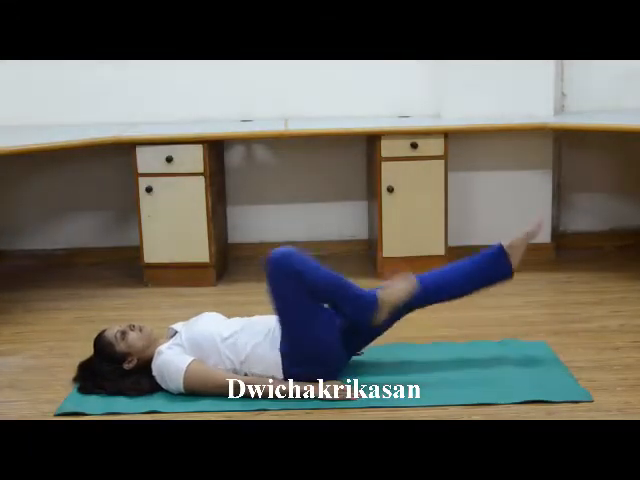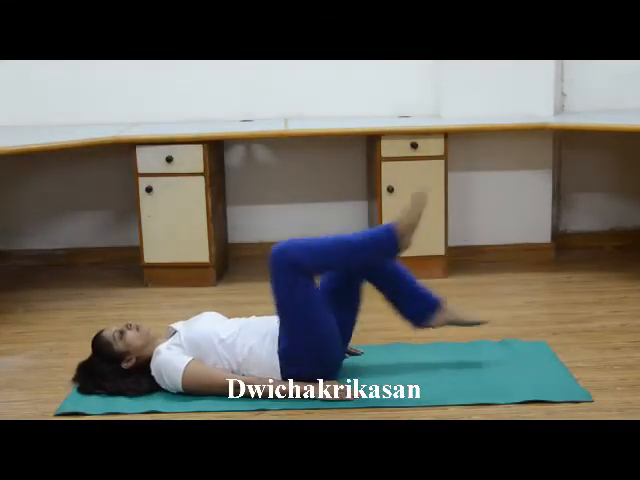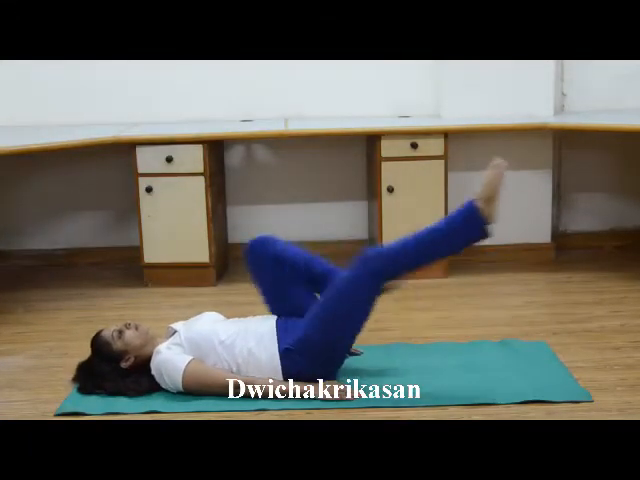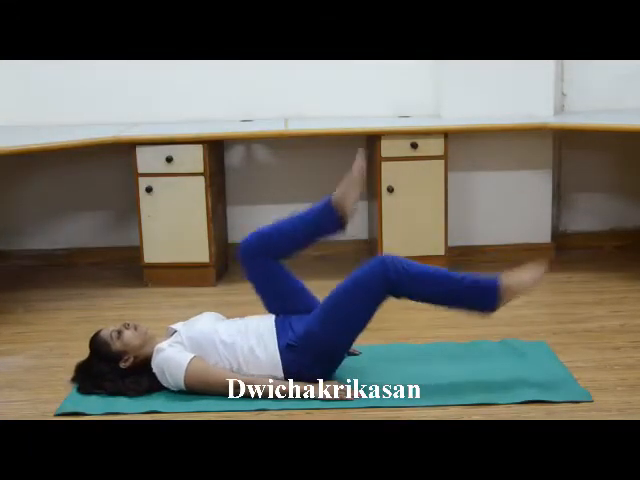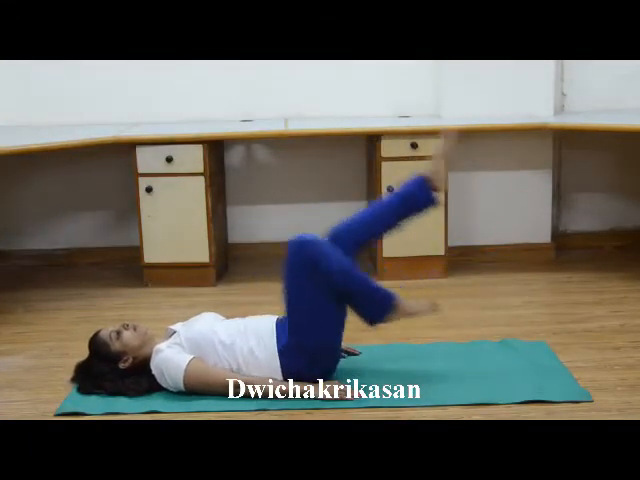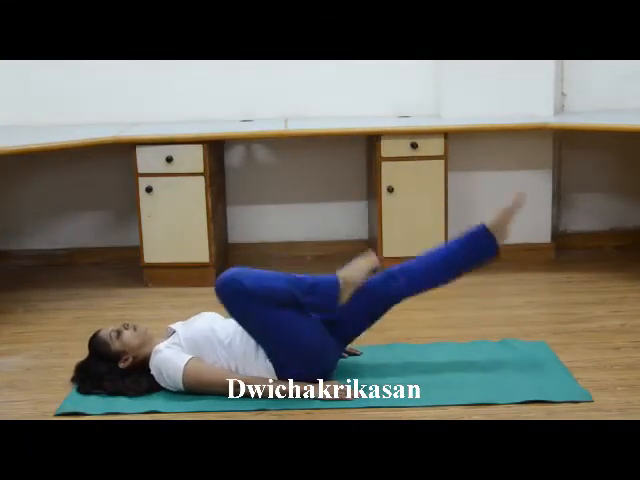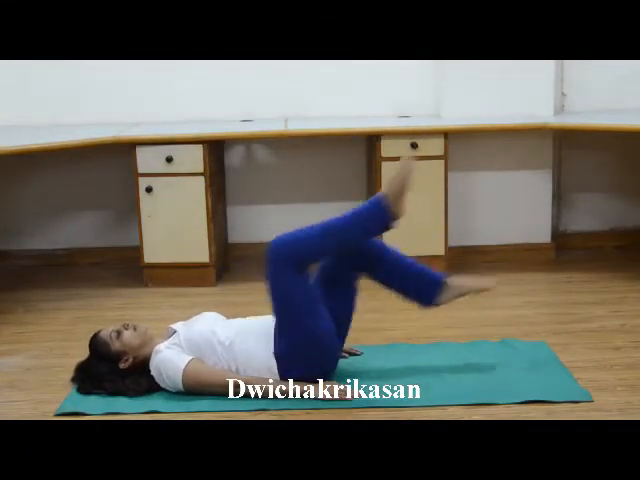
dt=0.3s
person 1, frame 1
left shoulder: (178, 332)
right shoulder: (166, 364)
right elbow: (231, 383)
right wrist: (305, 387)
left hip: (319, 339)
right hip: (304, 359)
left knee: (406, 288)
right knee: (283, 260)
left ankle: (505, 258)
right ankle: (374, 305)
person 1, frame 2
left shoulder: (178, 332)
right shoulder: (164, 364)
right elbow: (230, 384)
right wrist: (306, 388)
left hip: (317, 341)
right hip: (307, 361)
left knee: (364, 252)
right knee: (286, 254)
left ankle: (427, 311)
right ankle: (393, 236)
person 1, frame 3
left shoulder: (175, 333)
right shoulder: (164, 363)
right elbow: (232, 383)
right wrist: (304, 385)
left hip: (294, 326)
right hip: (302, 354)
left knee: (263, 248)
right knee: (371, 262)
left ankle: (341, 283)
right ankle: (475, 215)
person 1, frame 4
left shoulder: (175, 333)
right shoulder: (166, 363)
right elbow: (234, 381)
left wrist: (331, 339)
right wrist: (305, 386)
left hip: (293, 325)
right hip: (304, 350)
left knee: (255, 247)
right knee: (385, 268)
left ankle: (337, 207)
right ankle: (494, 291)
person 1, frame 5
left shoulder: (173, 335)
right shoulder: (163, 363)
right elbow: (231, 384)
right wrist: (309, 387)
left hip: (289, 336)
right hip: (304, 359)
left knee: (340, 240)
right knee: (307, 248)
left ankle: (427, 185)
right ankle: (384, 307)
person 1, frame 6
left shoulder: (176, 335)
right shoulder: (165, 364)
right elbow: (232, 383)
right wrist: (303, 386)
left hip: (310, 339)
right hip: (303, 360)
left knee: (394, 279)
right knee: (232, 282)
left ankle: (489, 237)
right ankle: (334, 286)
person 1, frame 7
left shoulder: (179, 333)
right shoulder: (165, 366)
right elbow: (235, 383)
right wrist: (309, 390)
left hip: (295, 336)
right hip: (301, 358)
left knee: (347, 245)
right knee: (282, 250)
left ankle: (437, 288)
right ankle: (384, 207)
